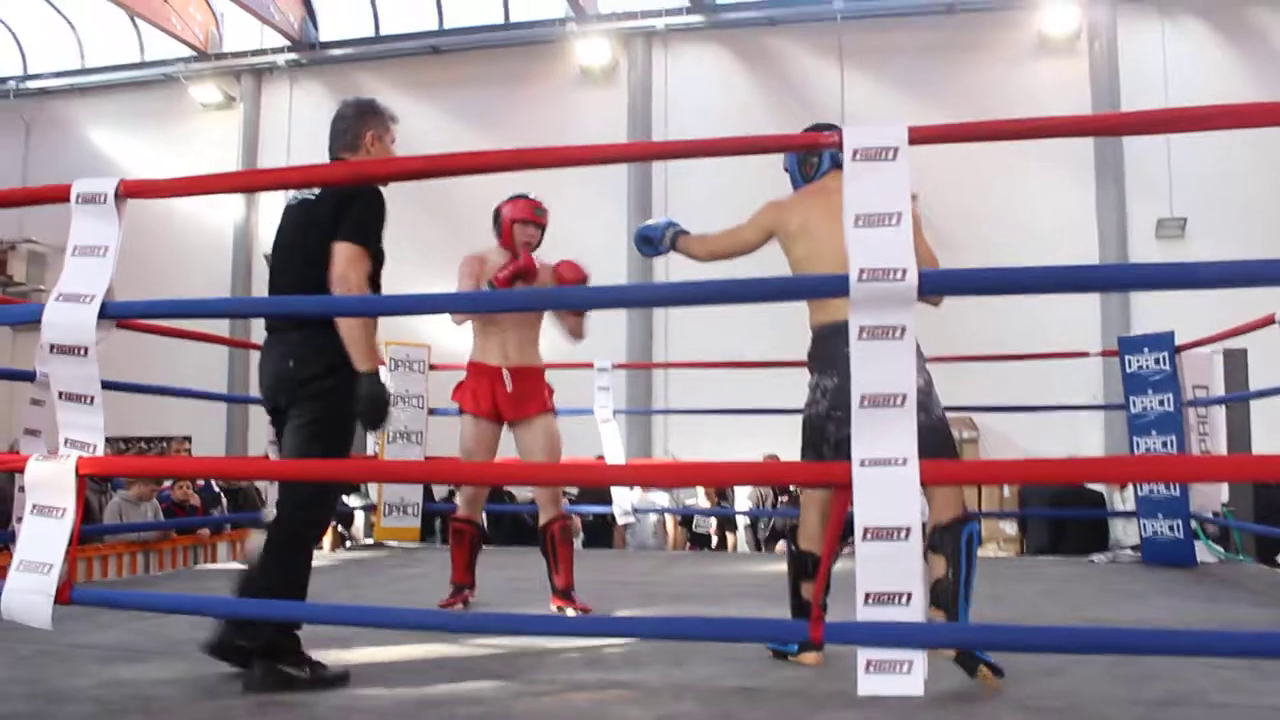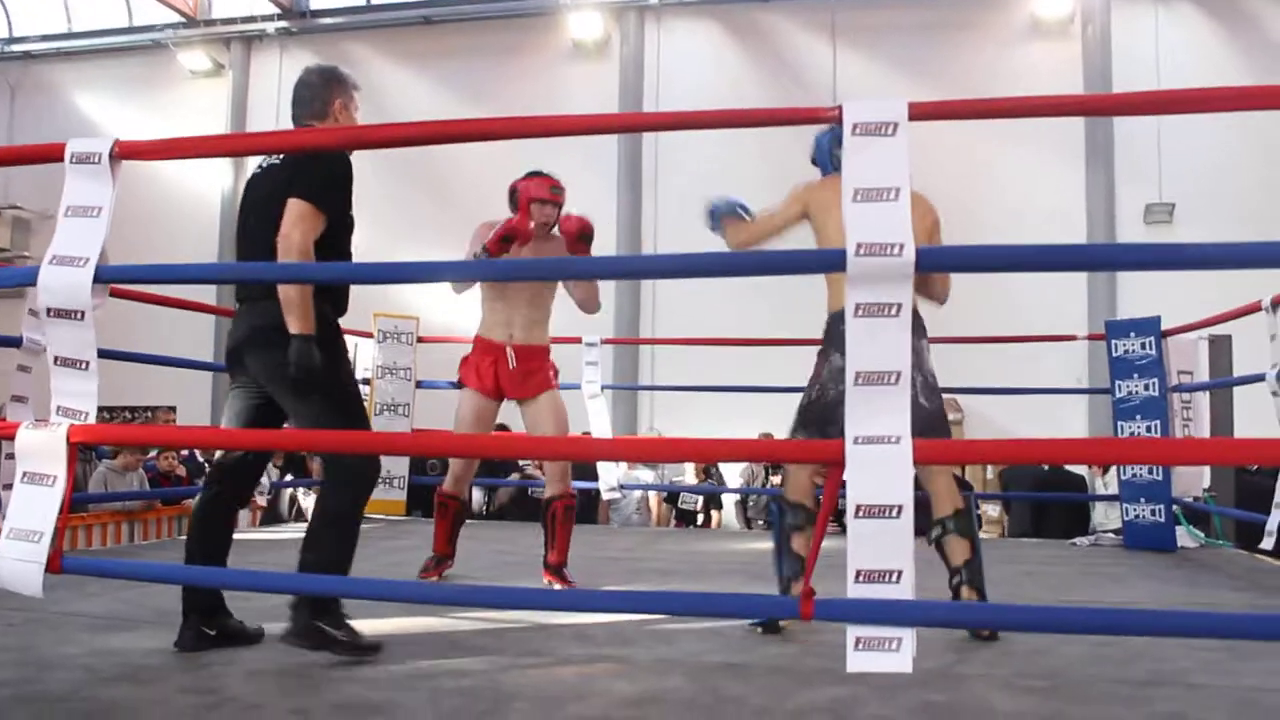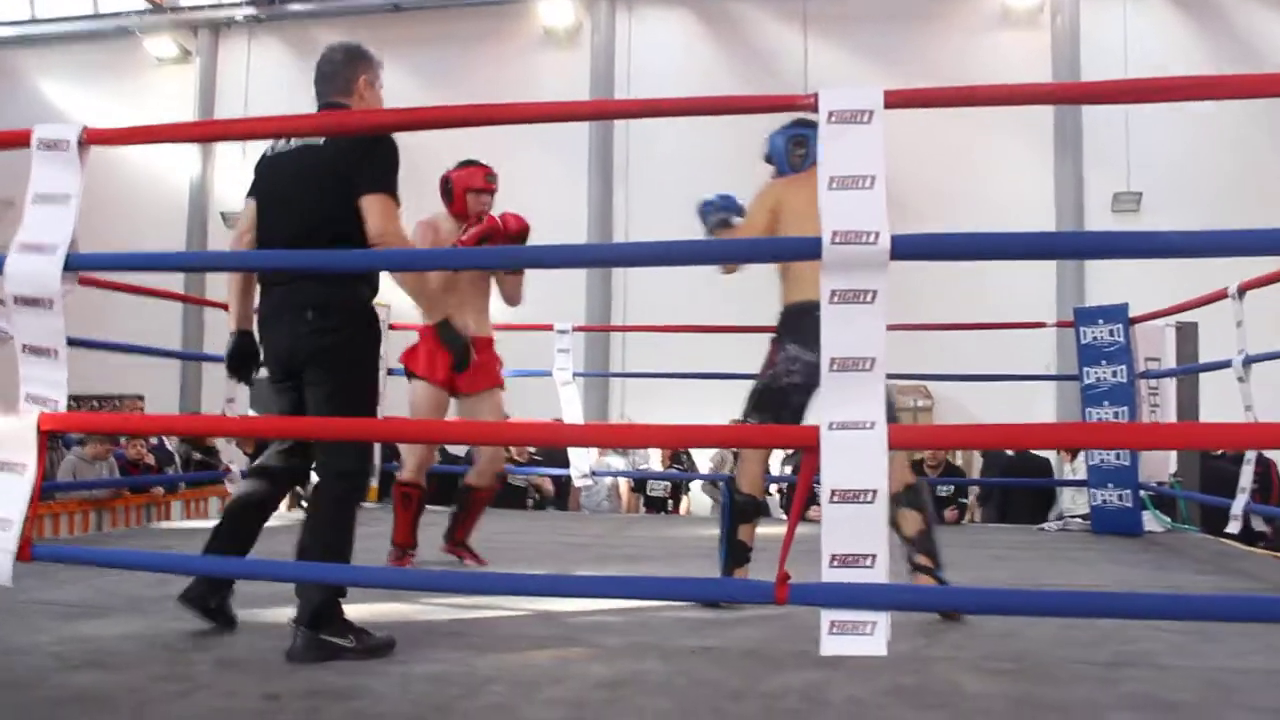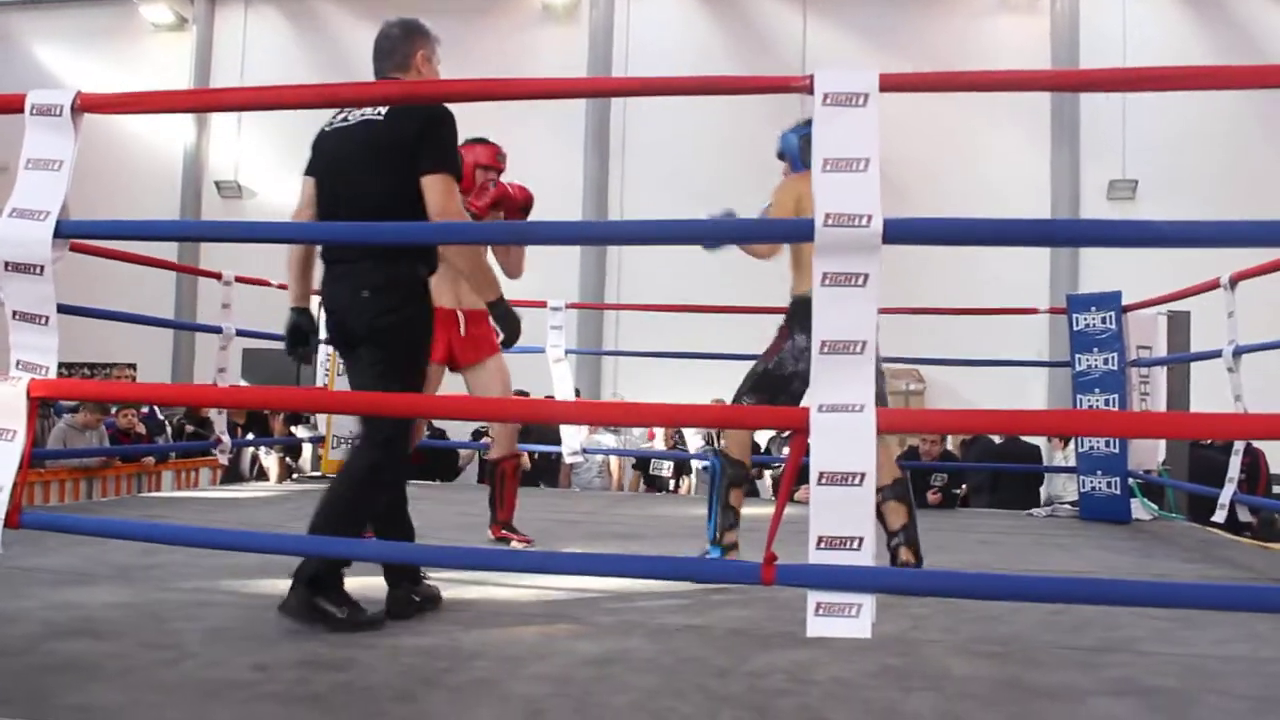
dt=0.4s
person 1, frame 1
left shoulder: (301, 201)
right shoulder: (360, 196)
right elbow: (346, 283)
right wrist: (369, 373)
left hip: (280, 359)
right hip: (320, 367)
left knee: (298, 500)
right knee: (307, 504)
left ankle: (240, 628)
right ankle: (276, 651)
person 1, frame 2
left shoulder: (269, 166)
right shoulder: (326, 160)
right elbow: (293, 244)
right wrist: (303, 335)
left hip: (249, 334)
right hip: (292, 337)
left knee: (230, 472)
right knee: (354, 465)
left ankle: (201, 615)
right ankle: (315, 608)
person 1, frame 3
left shoulder: (277, 150)
right shoulder: (369, 141)
left elbow: (243, 243)
right elbow: (384, 236)
left wrist: (241, 329)
left hip: (280, 319)
right hip: (335, 318)
left knee: (284, 456)
right knee: (342, 467)
left ankle: (211, 581)
right ankle: (319, 622)
person 1, frame 4
left shoulder: (334, 125)
right shoulder: (426, 116)
left elbow: (304, 222)
right elbow: (445, 218)
left wrist: (300, 307)
right wrist: (496, 299)
left hip: (344, 295)
right hip: (395, 295)
left knee: (385, 435)
right knee: (386, 440)
left ankle: (403, 581)
right ankle: (315, 583)
person 2, frame 1
left shoulder: (785, 211)
left elbow: (711, 249)
right elbow: (934, 292)
left wrist: (669, 236)
left hip: (832, 353)
left knee: (816, 494)
right knee: (943, 480)
left ankle: (805, 636)
right ankle: (947, 620)
person 2, frame 2
left shoulder: (816, 194)
right shoulder: (918, 202)
left elbow: (743, 240)
right elbow: (939, 292)
left wrist: (728, 217)
left hip: (848, 336)
right hip: (903, 335)
left knee: (802, 464)
right knee: (936, 470)
left ankle: (794, 595)
right ankle: (971, 599)
person 2, frame 3
left shoulder: (777, 193)
left elbow: (730, 260)
left wrist: (717, 224)
left hip: (801, 329)
left knee: (753, 445)
right knee: (887, 450)
left ankle: (734, 576)
right ankle: (926, 570)
person 2, frame 4
left shoulder: (795, 187)
left elbow: (763, 246)
left hip: (811, 319)
right knee: (877, 443)
left ankle: (726, 542)
right ankle: (907, 560)
person 3, frame 1
left shoulder: (545, 272)
right shoulder: (476, 262)
left elbow: (576, 333)
right elbow: (460, 315)
right wrist: (502, 280)
left hip: (530, 385)
right hip: (483, 381)
left knee: (549, 490)
right knee: (471, 491)
left ankle: (563, 590)
right ankle: (462, 584)
person 3, frame 2
left shoulder: (558, 245)
right shoulder: (490, 231)
left elbow: (590, 305)
right elbow: (459, 284)
left wrist: (582, 252)
right wrist: (494, 246)
left hip: (534, 364)
right hip: (487, 358)
left knee: (558, 466)
right knee: (461, 465)
left ankle: (555, 566)
right ankle: (441, 554)
person 3, frame 3
left shoulder: (494, 232)
right shoulder: (429, 229)
left elbow: (513, 298)
left wrist: (513, 251)
right wrist: (464, 246)
left hip: (479, 352)
right hip: (435, 348)
left knee: (492, 459)
right knee: (419, 454)
left ankle: (456, 538)
right ankle: (403, 544)
person 3, frame 4
left shoulder: (496, 213)
left elbow: (514, 271)
left wrist: (517, 221)
right wrist: (475, 212)
left hip: (476, 326)
right hip: (432, 323)
left knee: (506, 425)
left ankle: (502, 522)
